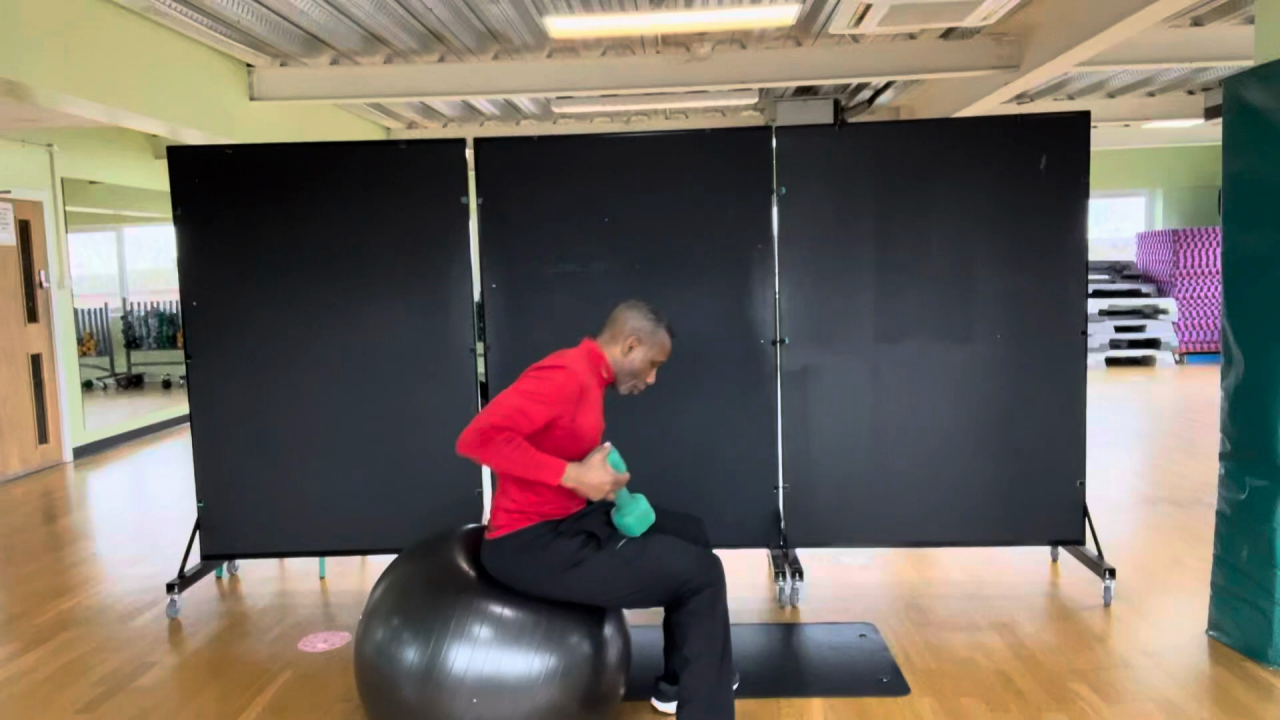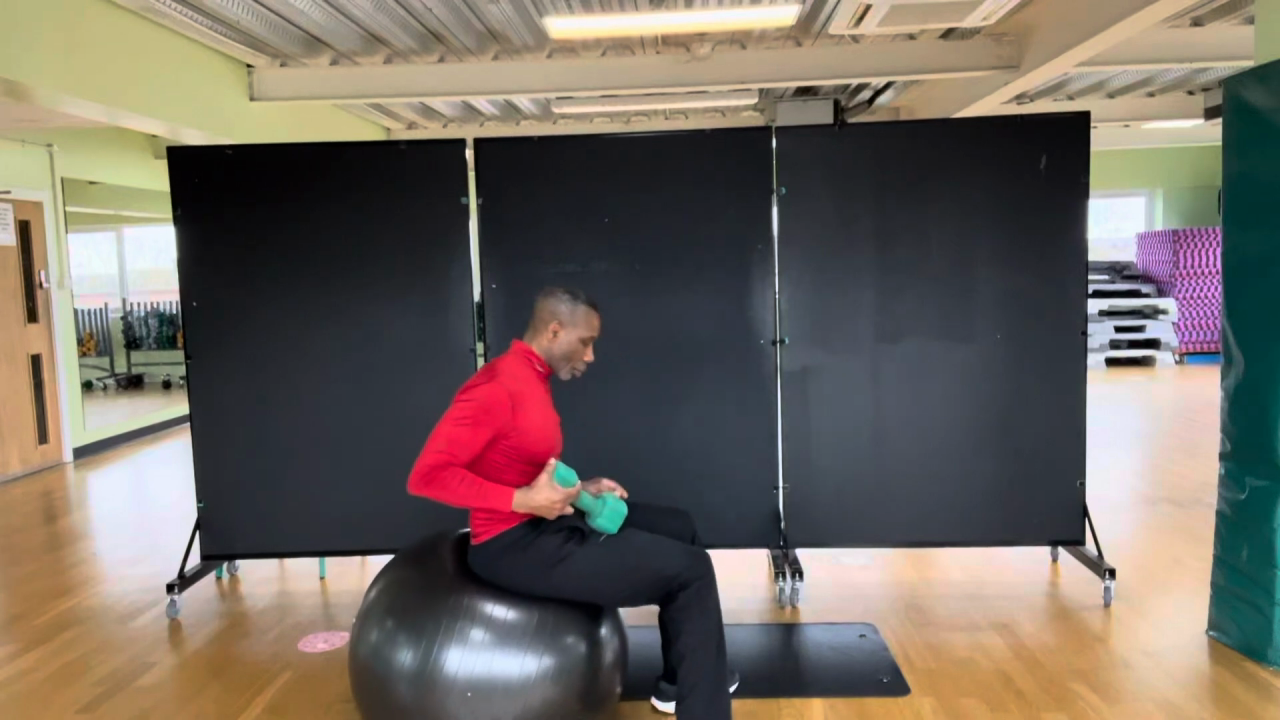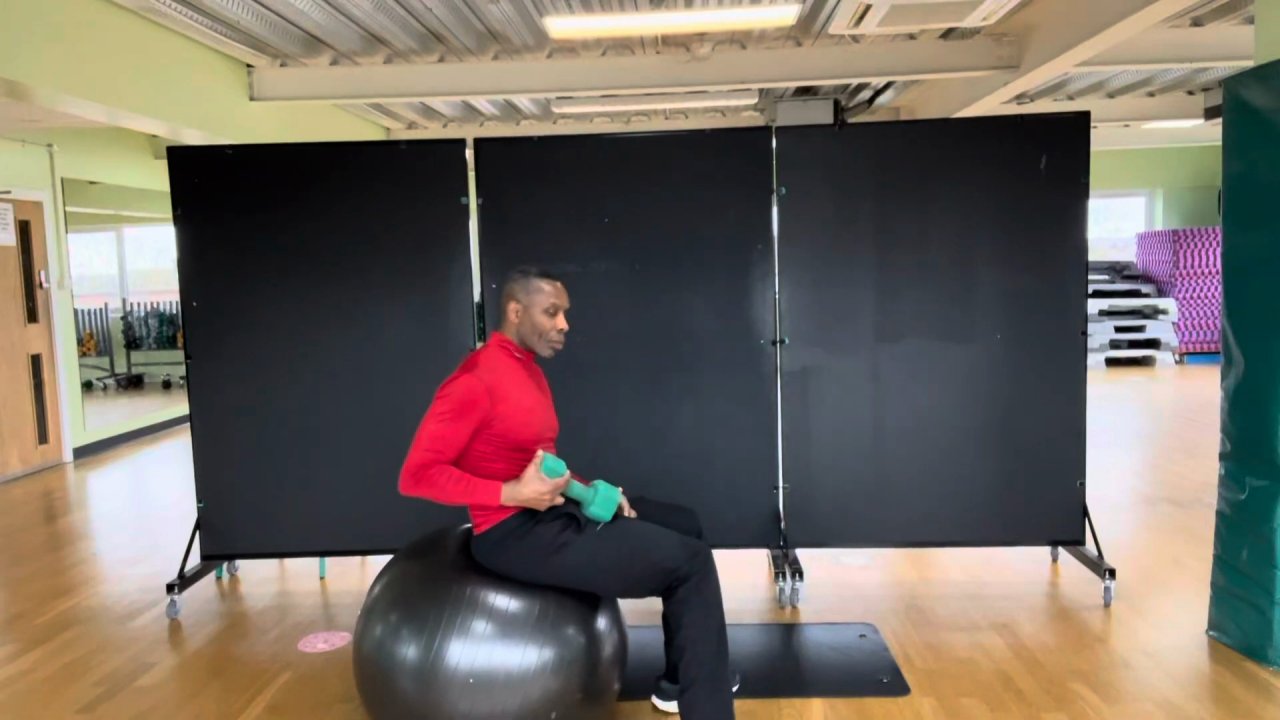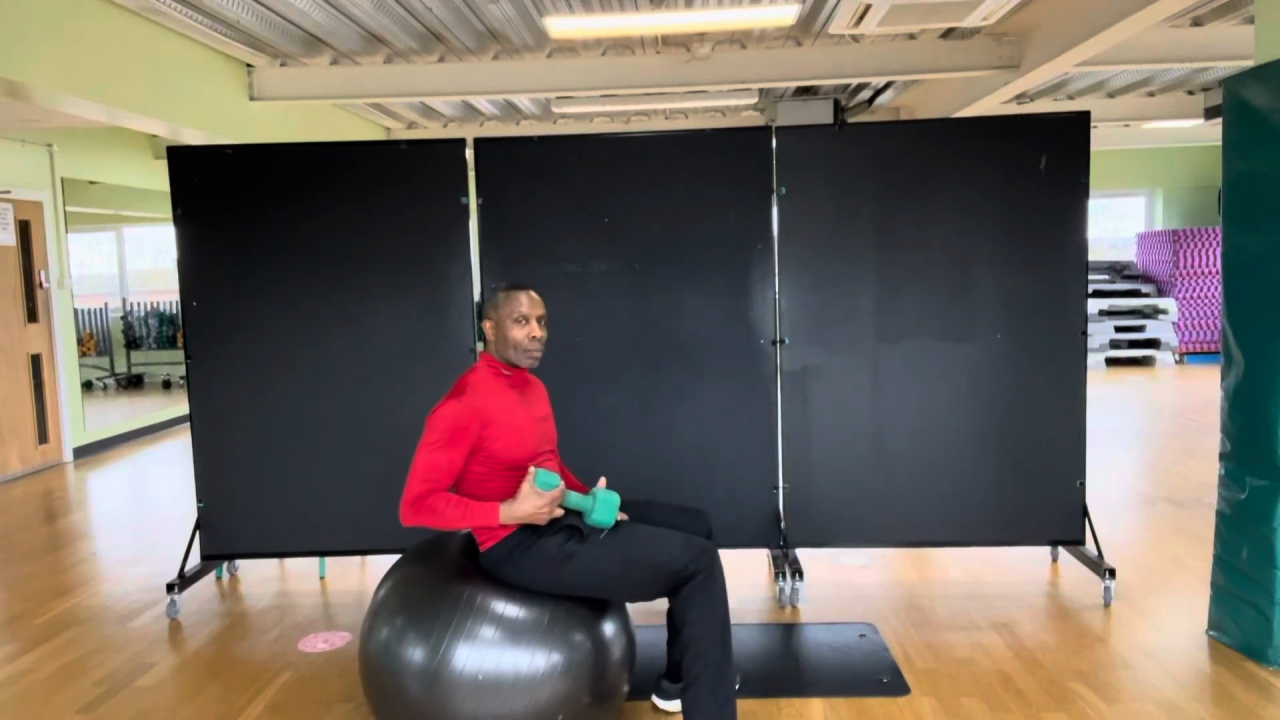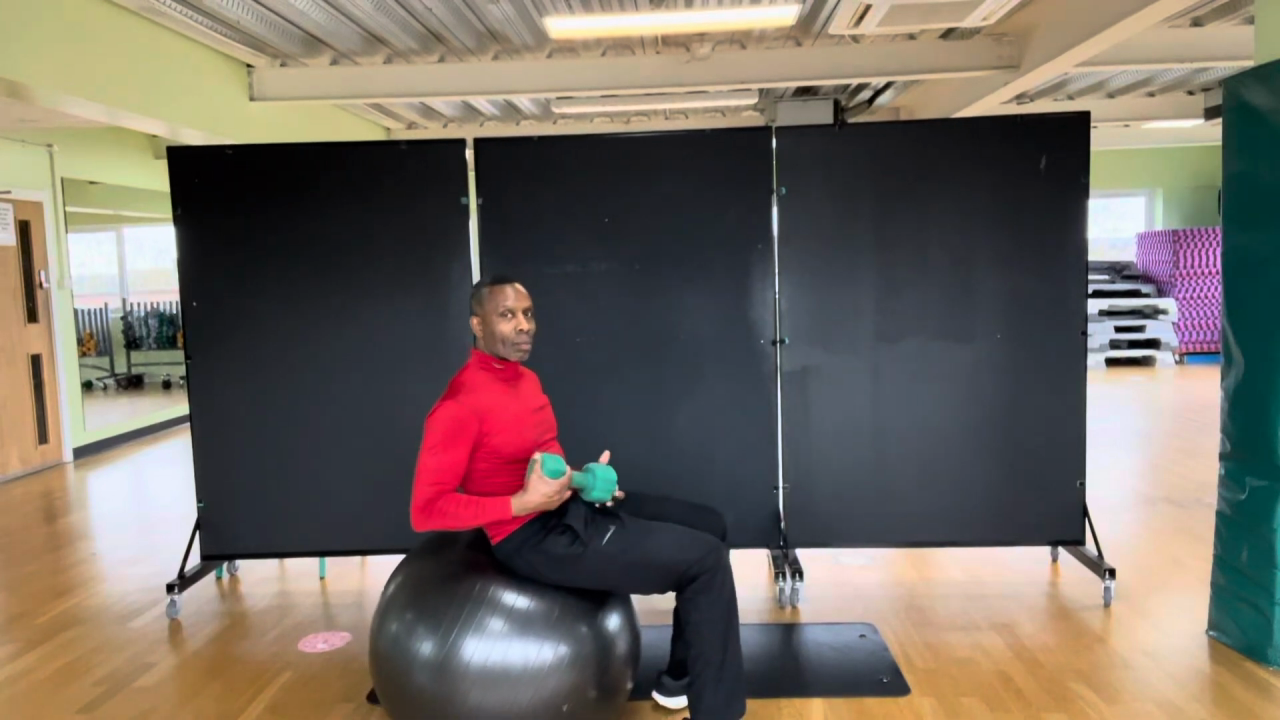
dt=0.3s
person 1, frame 1
left shoulder: (586, 379)
right shoulder: (567, 378)
right elbow: (477, 439)
left wrist: (596, 493)
right wrist: (572, 477)
left hip: (563, 522)
right hip: (531, 547)
left knee: (689, 535)
right knee: (701, 574)
left ankle: (678, 680)
person 1, frame 2
left shoulder: (531, 381)
right shoulder: (499, 388)
right elbow: (427, 476)
left wrist: (582, 490)
right wrist: (524, 500)
left hip: (545, 522)
right hip: (516, 546)
left knee: (678, 529)
right knee: (691, 570)
left ankle: (681, 680)
person 1, frame 3
left shoulder: (528, 371)
right shoulder: (476, 380)
right elbow: (416, 475)
right wrist: (512, 493)
left hip: (552, 512)
right hip: (517, 535)
left knee: (684, 525)
right knee: (690, 562)
left ankle: (681, 679)
person 1, frame 4
left shoulder: (532, 387)
right shoulder: (464, 406)
right elbow: (416, 505)
left wrist: (589, 499)
right wrist: (512, 511)
left hip: (563, 517)
right hip: (525, 546)
left knee: (695, 527)
right knee: (697, 560)
left ankle: (679, 678)
person 1, frame 5
left shoulder: (526, 379)
right shoulder: (461, 404)
right elbow: (426, 510)
right wrist: (522, 502)
left hip: (574, 506)
right hip: (537, 537)
left knee: (708, 525)
right knee: (705, 558)
left ankle: (681, 674)
